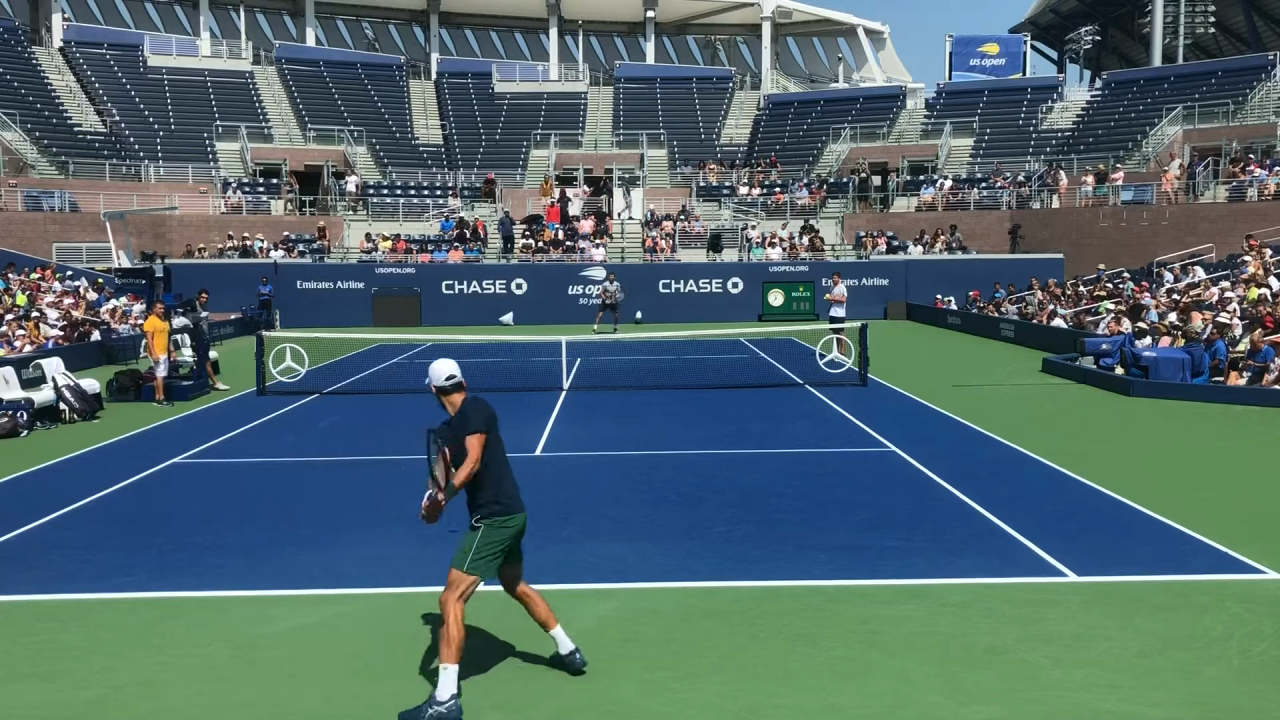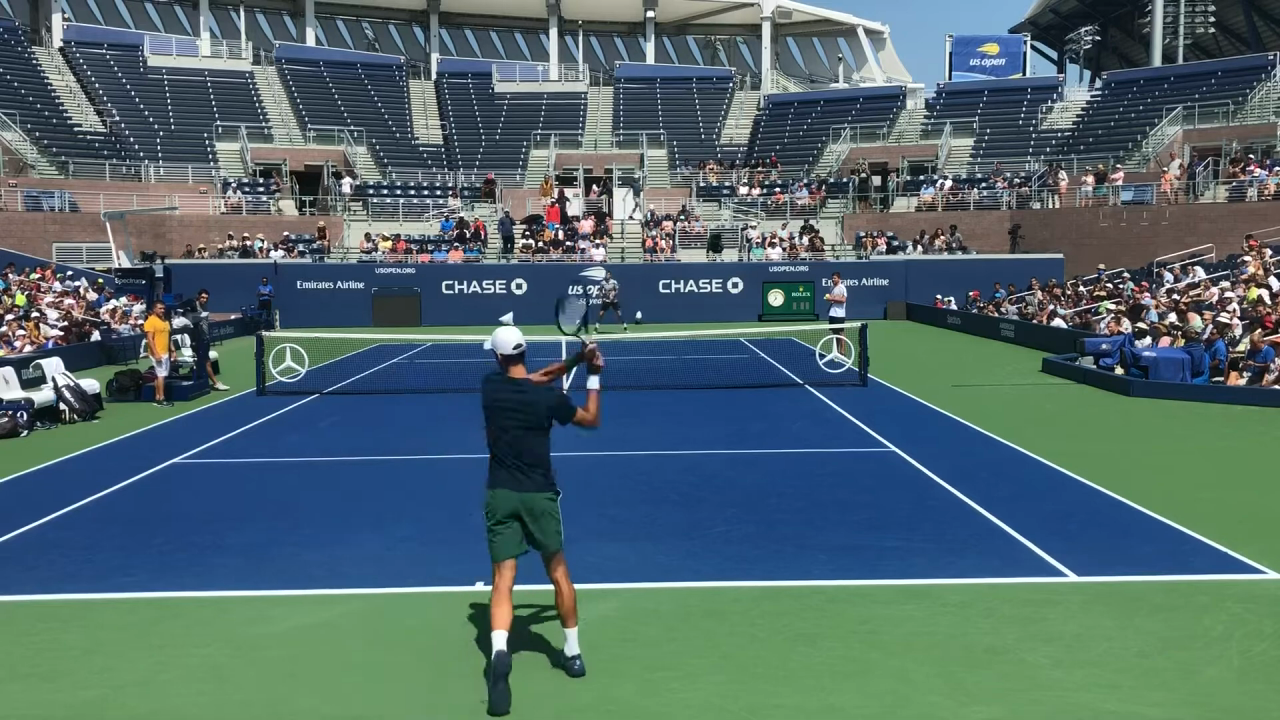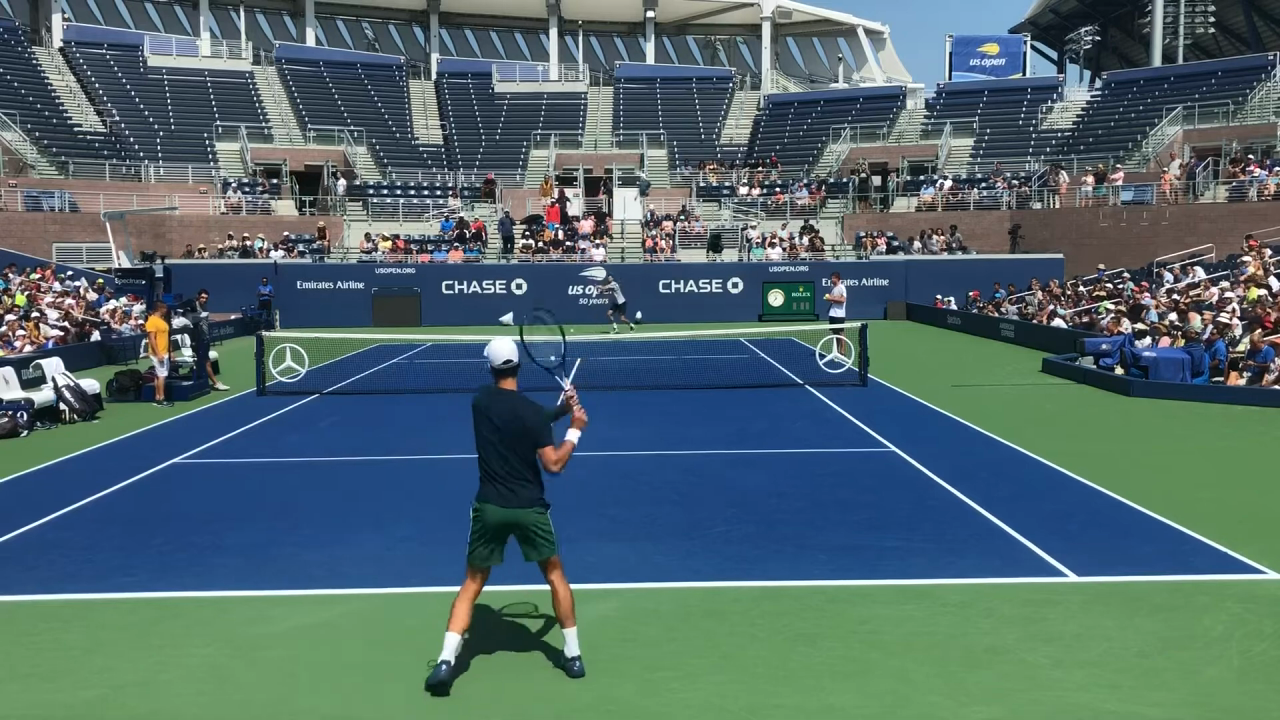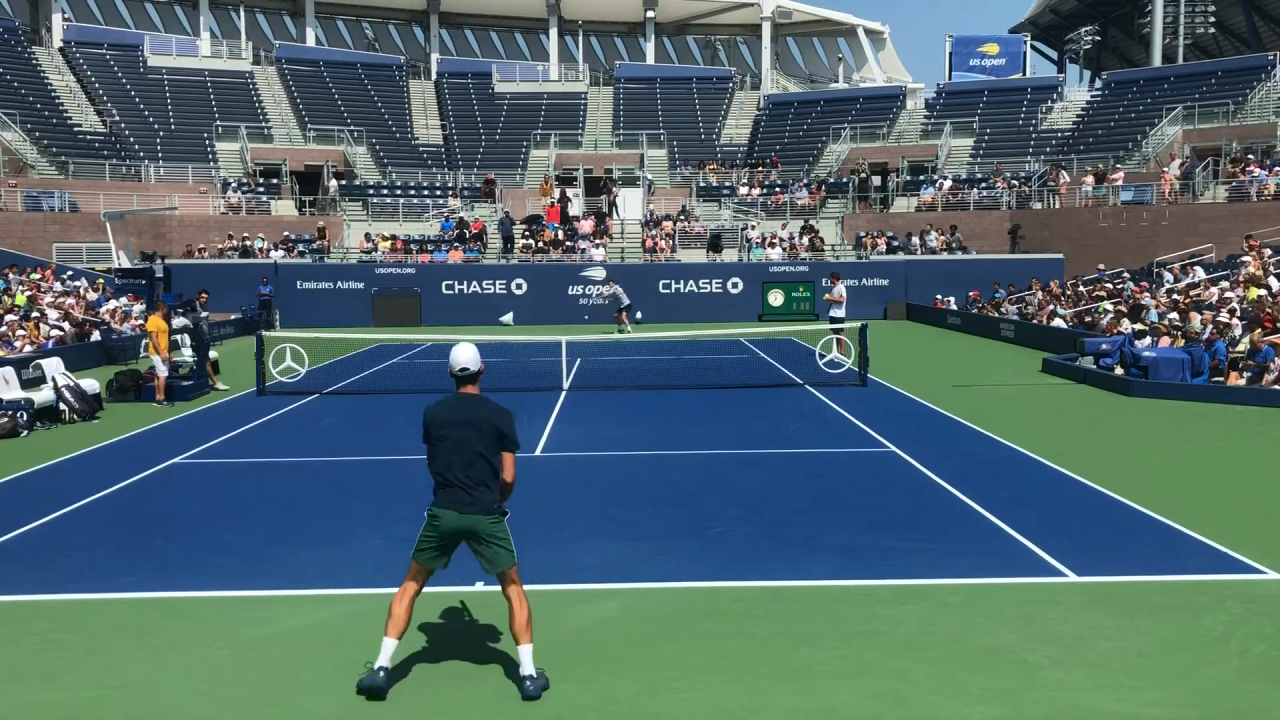
dt=0.4s
person 1, frame 1
left shoulder: (478, 412)
right shoulder: (446, 429)
left elbow: (473, 463)
left wrist: (443, 496)
right wrist: (432, 499)
left hip: (493, 519)
right hip: (513, 516)
left knee: (451, 600)
right knee: (515, 586)
right ankle: (569, 652)
person 1, frame 2
left shoulder: (490, 384)
right shoulder: (551, 398)
right elbow: (592, 421)
left wrist: (572, 362)
right wrist: (593, 377)
left hip: (500, 494)
right hip: (540, 495)
left knee: (502, 581)
right knee: (558, 573)
left ankle: (500, 651)
right ankle: (572, 653)
person 1, frame 3
left shoulder: (479, 399)
right shoulder: (533, 412)
right elbow: (554, 465)
left wrist: (560, 408)
right wrist: (574, 433)
left hip: (488, 507)
right hip: (529, 508)
left knee: (471, 585)
right knee: (556, 577)
left ankle: (445, 662)
right ankle: (573, 656)
person 1, frame 4
left shoulder: (432, 413)
right shoulder: (500, 415)
left elbow: (433, 468)
right elbow: (508, 478)
left hip: (442, 514)
right hip: (485, 516)
left knee: (410, 587)
right knee: (514, 590)
left ankle: (380, 669)
right ankle: (529, 676)
